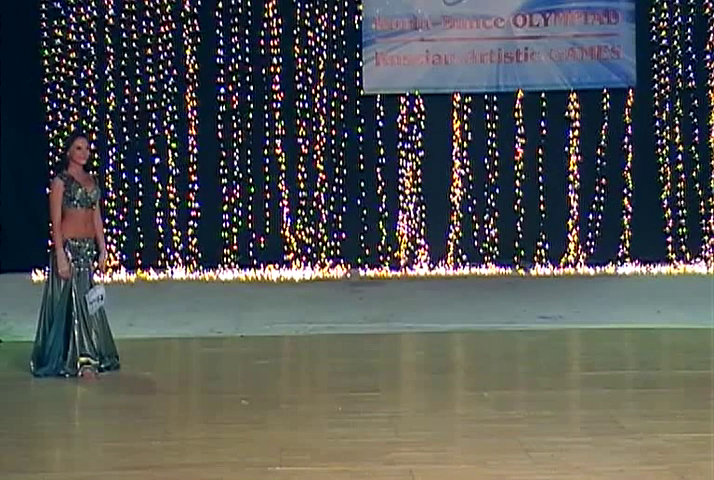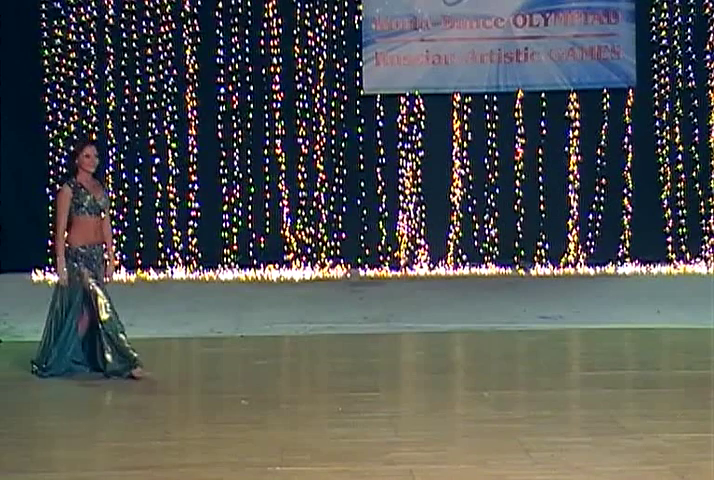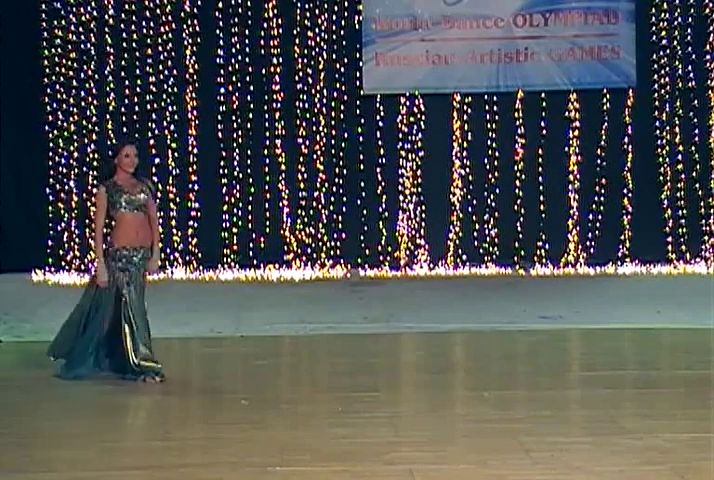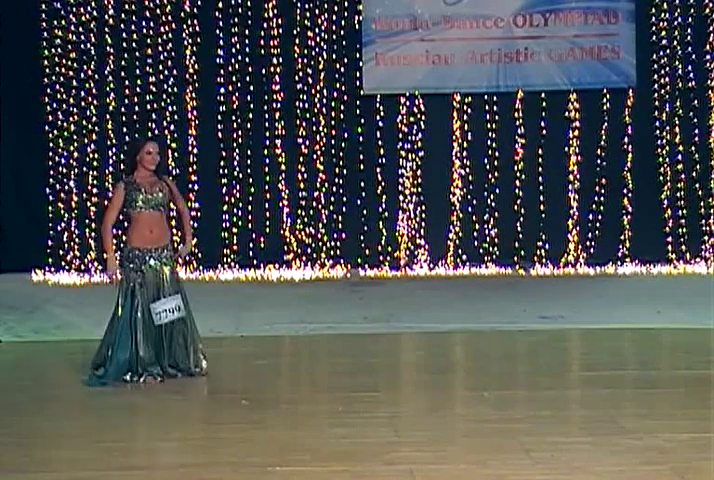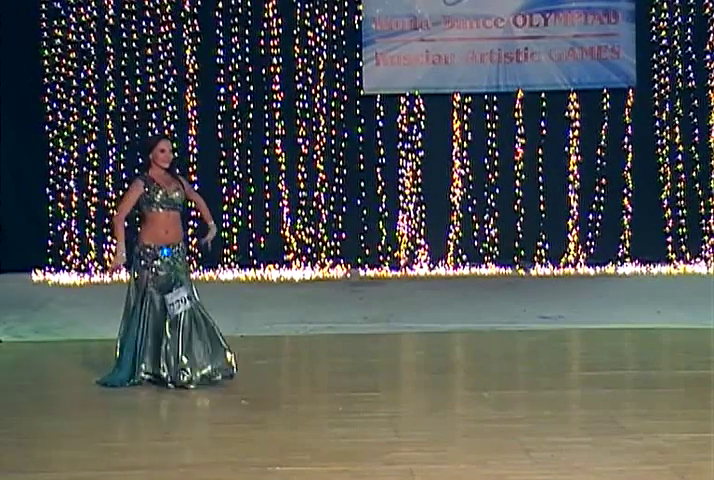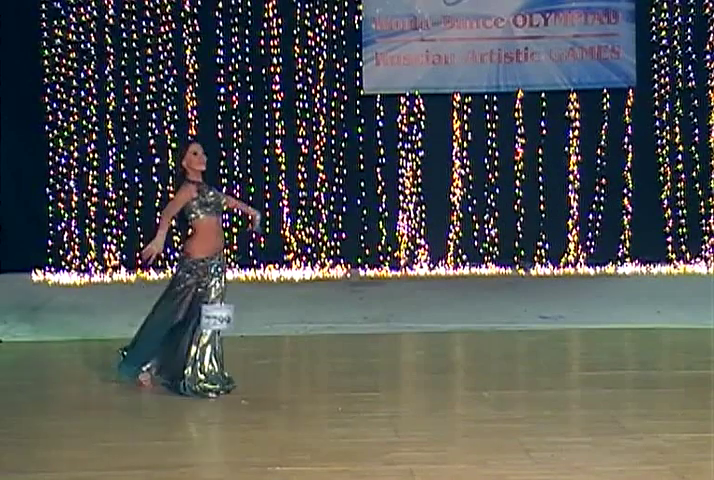
dt=0.5s
person 1, frame 1
left shoulder: (91, 179)
right shoulder: (60, 181)
right elbow: (56, 221)
left wrist: (102, 249)
right wrist: (60, 255)
left hip: (88, 246)
right hip: (69, 246)
left knee: (85, 301)
right knee: (72, 302)
left ankle: (85, 356)
right ankle: (79, 360)
person 1, frame 2
left shoulder: (101, 188)
right shoulder: (69, 189)
right elbow: (61, 227)
left wrist: (111, 257)
right wrist: (60, 262)
left hip: (96, 253)
right hip: (77, 254)
left knee: (87, 310)
right knee: (101, 305)
left ankle: (72, 358)
right ankle: (124, 360)
person 1, frame 3
left shoulder: (144, 185)
right shoulder: (106, 189)
left elbow: (154, 220)
right elbow: (98, 229)
left wrist: (155, 252)
right wrist: (100, 263)
left hip: (142, 253)
right hip: (119, 254)
left knee: (116, 307)
right knee: (132, 309)
left ankle: (99, 356)
right ankle: (142, 365)
person 1, frame 4
left shoulder: (165, 182)
right shoulder: (124, 186)
left elbow: (183, 208)
right elbow: (107, 224)
left wrist: (189, 237)
right wrist: (111, 258)
left hip: (163, 253)
right hip: (135, 254)
left knee: (171, 307)
right knee: (139, 309)
left ankle: (174, 361)
right ankle: (143, 366)
person 1, frame 5
left shoulder: (178, 180)
right shoulder: (142, 183)
left elbow: (197, 199)
right elbow: (119, 216)
left wrist: (211, 224)
right wrist: (120, 249)
left hip: (176, 252)
right hip: (149, 252)
left knee: (182, 308)
right knee: (147, 311)
left ankle: (183, 367)
right ankle: (144, 367)
person 1, frame 6
left shoulder: (205, 188)
right shoulder: (189, 188)
left elbow: (225, 200)
right elbow: (169, 212)
left wrist: (251, 211)
right wrist: (159, 238)
left hip: (215, 261)
right hip: (194, 261)
right knee: (172, 316)
left ankle: (202, 378)
right ankle: (146, 364)
